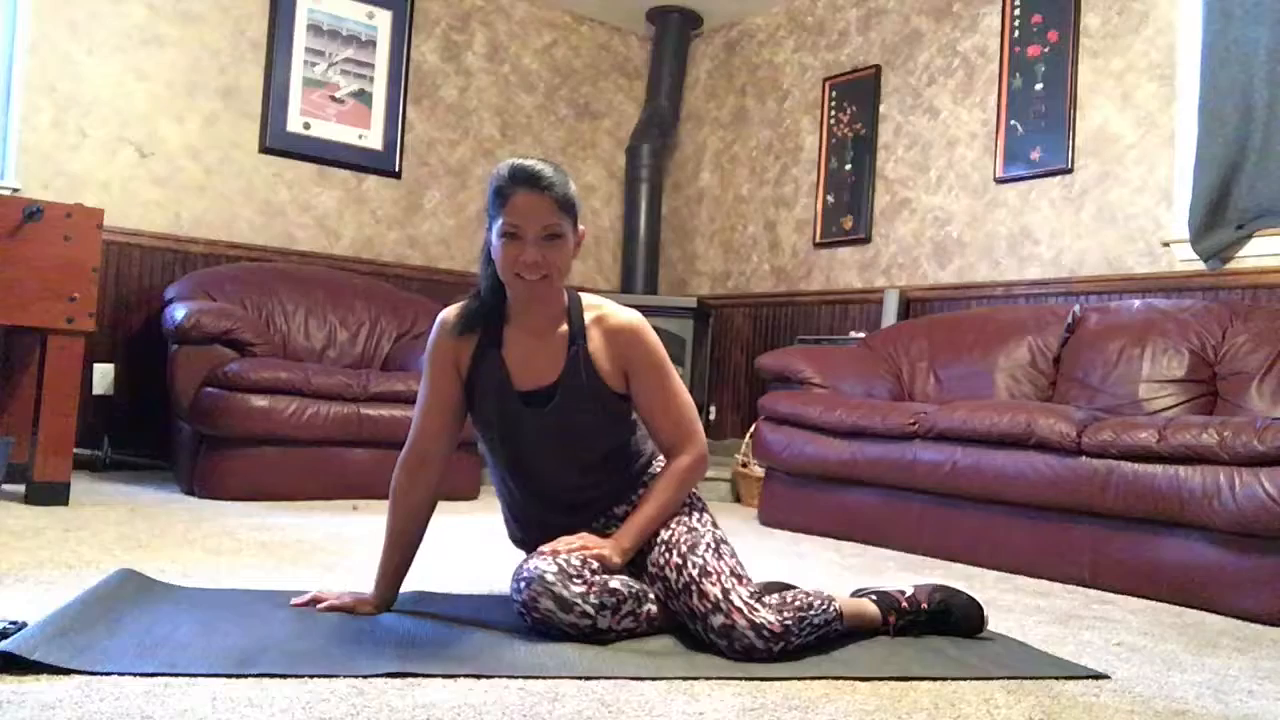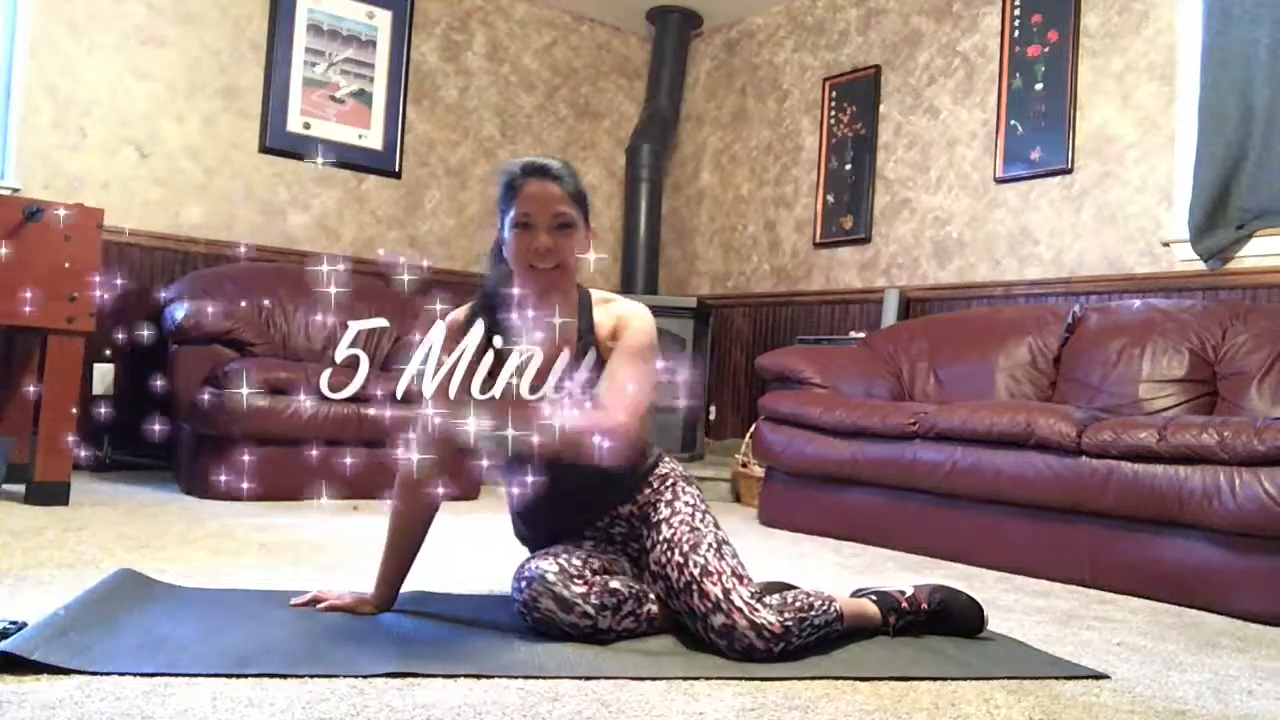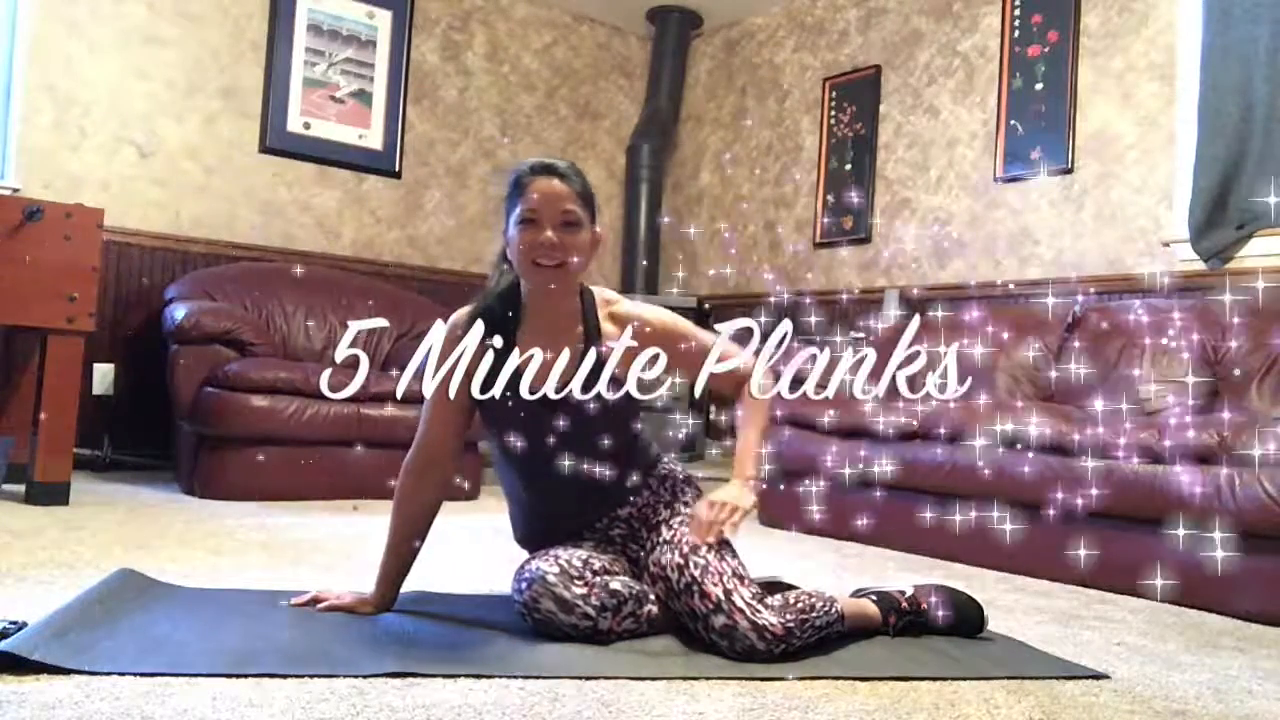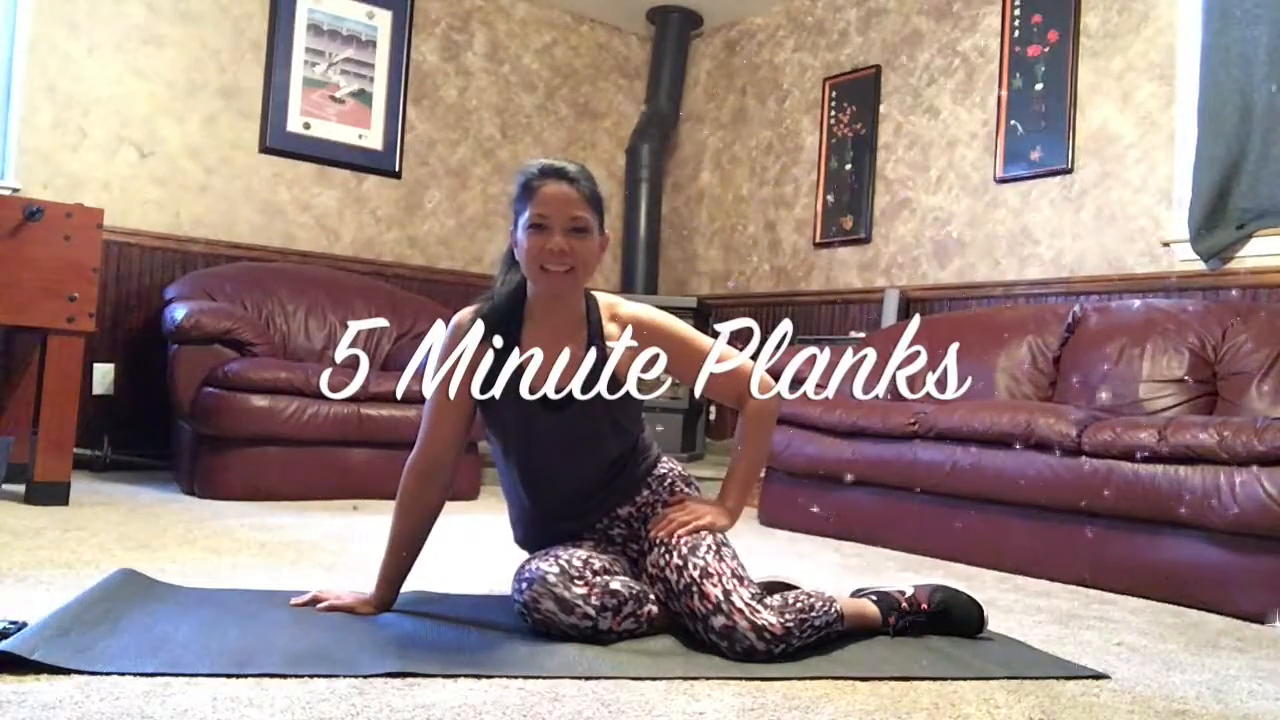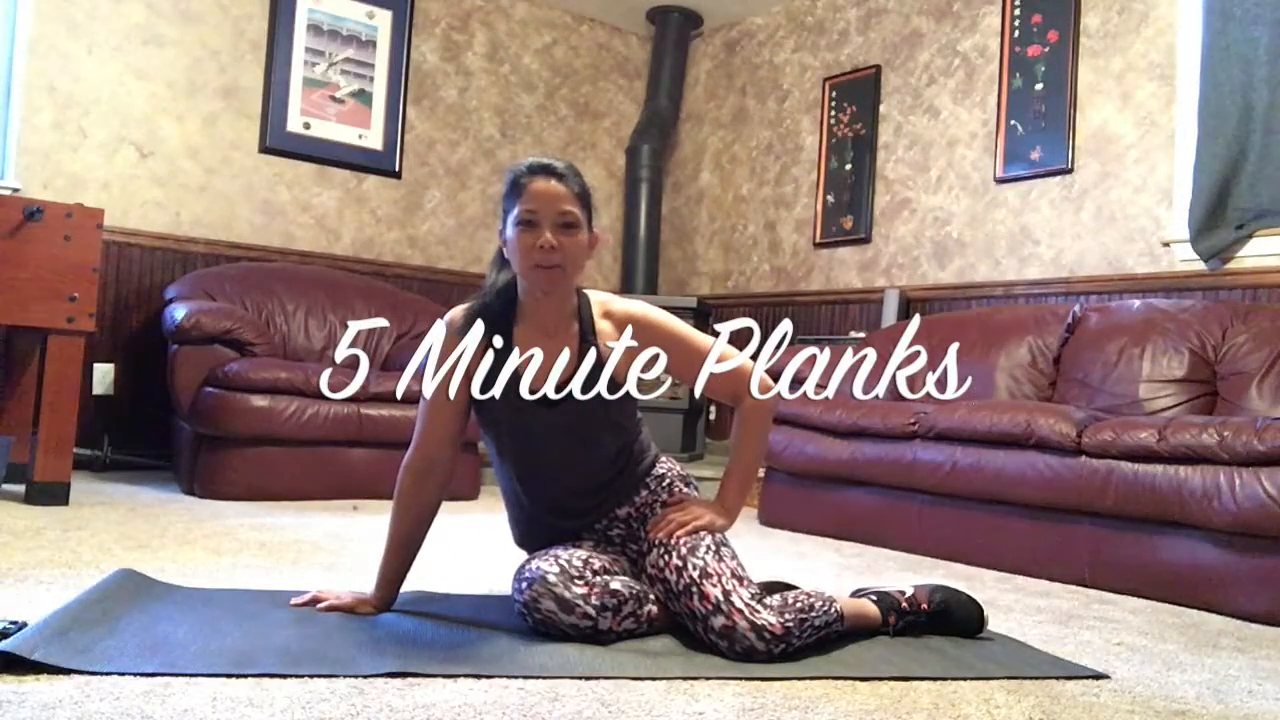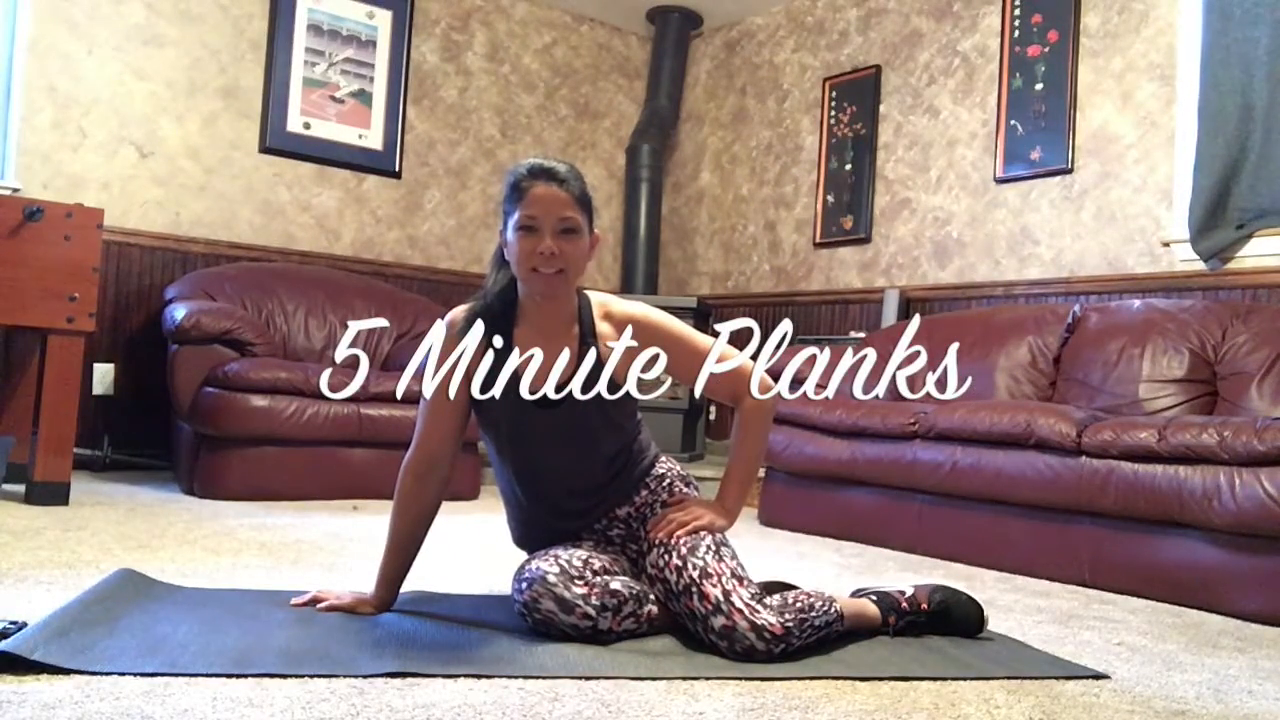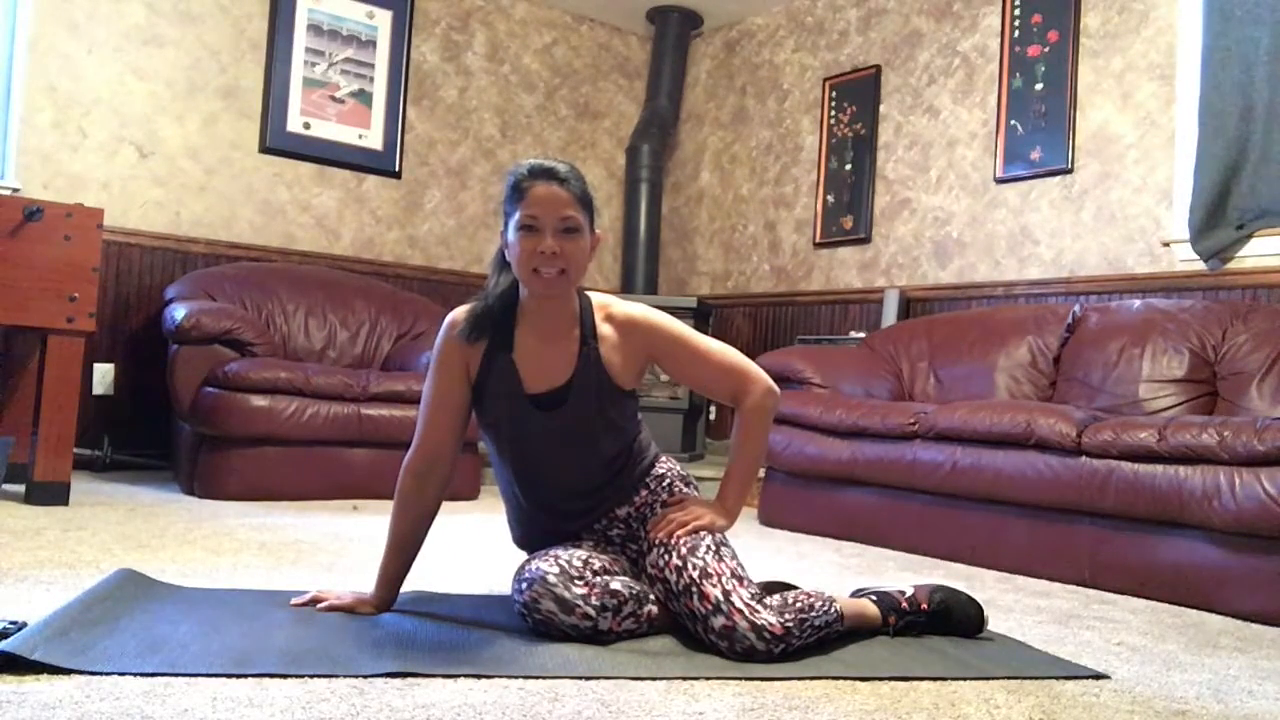
dt=0.7s
person 1, frame 1
left shoulder: (619, 332)
right shoulder: (459, 333)
left elbow: (690, 452)
right elbow: (421, 464)
left wrist: (619, 545)
right wrist: (380, 593)
left hip: (642, 511)
right hip: (553, 542)
left knee: (749, 631)
right knee: (540, 592)
left ankle: (897, 603)
right ankle: (721, 598)
person 1, frame 2
left shoulder: (623, 322)
right shoulder: (468, 330)
left elbow: (615, 435)
right elbow: (430, 463)
left wrist: (502, 404)
right wrist: (382, 593)
left hip: (647, 503)
right hip: (561, 539)
left knee: (750, 632)
right knee: (542, 593)
left ankle: (900, 603)
right ankle: (699, 597)
person 1, frame 3
left shoulder: (632, 325)
right shoulder: (472, 330)
left elbow: (752, 378)
right elbow: (427, 465)
left wrist: (741, 481)
right wrist: (382, 592)
left hip: (649, 505)
right hip: (560, 540)
left knee: (752, 632)
right knee: (542, 593)
left ankle: (894, 603)
right ankle: (713, 597)
person 1, frame 4
left shoulder: (633, 329)
right shoulder: (475, 331)
left elbow: (758, 395)
right elbow: (430, 465)
left wrist: (727, 505)
right wrist: (382, 593)
left hip: (648, 505)
right hip: (561, 539)
left knee: (749, 632)
right knee: (540, 594)
left ankle: (898, 604)
right ankle: (708, 597)
person 1, frame 5
left shoulder: (626, 326)
right shoulder: (468, 330)
left elbow: (753, 391)
right elbow: (426, 465)
left wrist: (725, 505)
right wrist: (381, 593)
left hip: (647, 505)
right hip: (559, 540)
left knee: (749, 632)
right knee: (540, 593)
left ankle: (898, 603)
right ankle: (717, 596)
person 1, frame 6
left shoulder: (628, 327)
right shoulder: (467, 331)
left elbow: (755, 392)
right elbow: (426, 467)
left wrist: (725, 505)
right wrist: (381, 594)
left hip: (648, 504)
right hip: (559, 540)
left knee: (749, 633)
right knee: (541, 594)
left ankle: (898, 604)
right ankle: (708, 597)
person 1, frame 7
left shoulder: (629, 328)
right shoulder: (468, 333)
left elbow: (757, 391)
right elbow: (426, 467)
left wrist: (726, 506)
right wrist: (381, 593)
left hip: (647, 505)
right hip: (559, 541)
left knee: (749, 632)
right knee: (541, 595)
left ankle: (899, 603)
right ankle: (708, 598)
